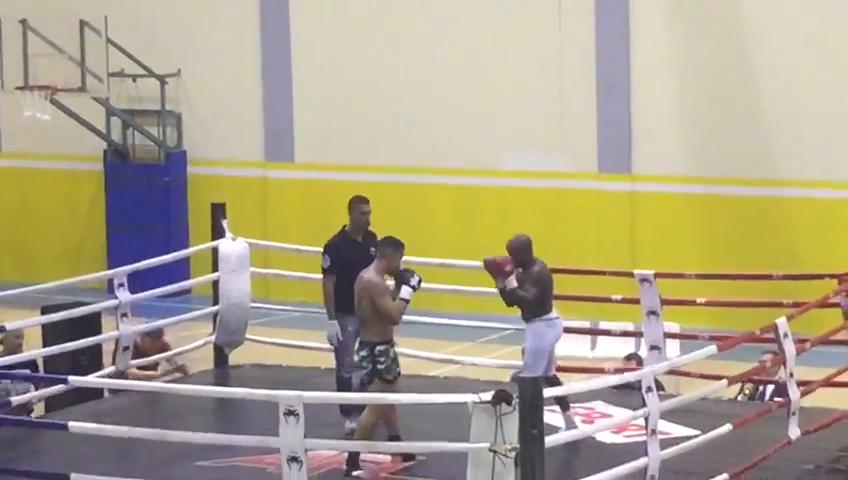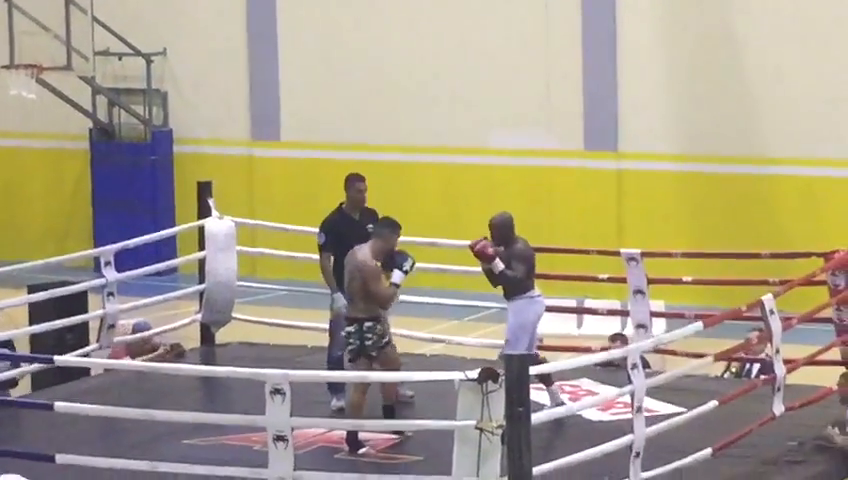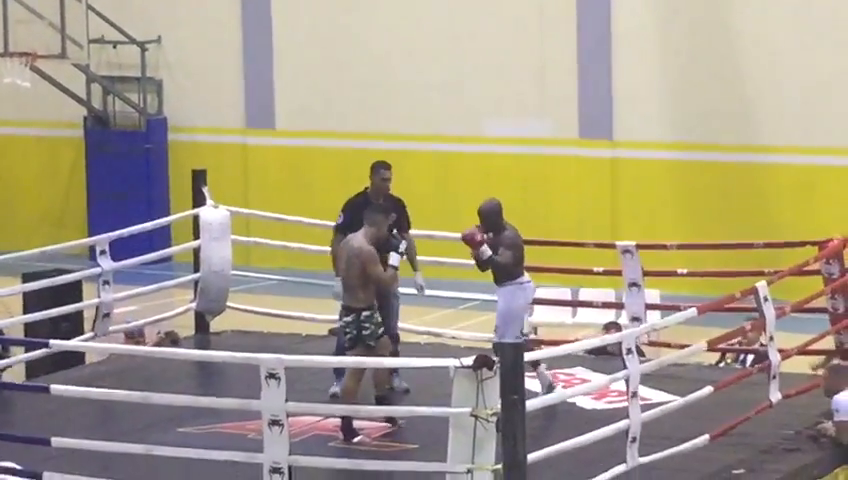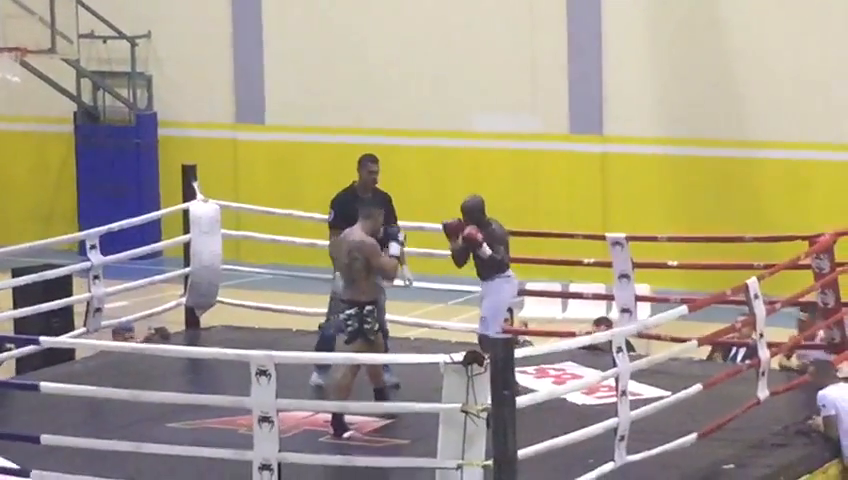
dt=0.4s
person 1, frame 1
left shoulder: (370, 277)
right shoulder: (373, 281)
right elbow: (394, 317)
left wrist: (400, 287)
right wrist: (407, 289)
left hip: (382, 347)
right hip: (375, 350)
right knee: (375, 407)
right ankle: (352, 461)
person 1, frame 2
left shoulder: (358, 252)
right shoulder: (367, 263)
right elbow: (385, 301)
left wrist: (388, 267)
right wrist: (400, 272)
left hip: (368, 322)
right hip: (361, 326)
left knee: (393, 365)
right knee: (362, 383)
left ankle: (390, 419)
right ankle: (352, 439)
person 1, frame 3
left shoulder: (351, 241)
right shoulder: (365, 250)
right elbow: (386, 283)
left wrist: (384, 253)
right wrist: (395, 255)
left hip: (366, 311)
right hip: (358, 315)
left knee: (385, 354)
right knee: (355, 371)
left ankle: (383, 408)
right ankle: (347, 428)
person 1, frame 4
left shoulder: (344, 237)
right shoulder: (366, 243)
right elbow: (390, 274)
right wrist: (395, 245)
left hip: (355, 304)
right hip: (359, 309)
left knee: (377, 351)
right knee: (352, 366)
left ankle: (382, 402)
right ankle: (338, 421)
person 2, frame 1
left shoulder: (372, 239)
right shoulder: (336, 245)
right elbow: (328, 284)
right wrist: (331, 320)
right hip: (346, 314)
right knee: (345, 367)
left ankle: (364, 409)
right ankle: (349, 415)
person 2, frame 2
left shoulder: (371, 216)
right shoulder: (332, 222)
right elbow: (325, 261)
right wrist: (335, 294)
right hip: (345, 292)
right knee: (338, 345)
right ankle: (337, 394)
person 2, frame 3
left shoulder: (396, 205)
right shoulder: (354, 205)
left elbow: (406, 239)
right elbow: (337, 241)
left wrist: (417, 272)
right wrist: (338, 278)
left knee: (391, 329)
left ankle: (392, 374)
right ankle: (339, 379)
person 2, frame 4
left shoulder: (383, 199)
right shoulder: (342, 200)
right elbow: (334, 238)
right wrist: (338, 273)
left knee: (379, 324)
right knee: (333, 322)
left ankle: (383, 370)
right ankle: (320, 370)
person 3, frame 1
left shoulder: (538, 272)
right shoulder: (525, 270)
left elbow: (526, 301)
right elbow: (511, 301)
left wrist: (509, 280)
right wrist: (498, 276)
left hip: (542, 327)
right hip: (544, 325)
left knee: (528, 380)
right knee: (548, 375)
right ankle: (570, 424)
person 3, frame 2
left shoulder: (520, 250)
right shoulder: (506, 249)
left elbow: (517, 280)
right elbow: (496, 281)
left wrist: (495, 262)
right wrist: (486, 262)
left hip: (525, 304)
right hip: (524, 303)
right knee: (530, 354)
right ankle: (556, 400)
person 3, frame 3
left shoulder: (508, 237)
right shoulder: (496, 234)
left elbow: (503, 266)
right elbow: (484, 266)
left wrist: (482, 248)
right wrist: (476, 247)
left hip: (514, 290)
right hip: (516, 288)
left knee: (502, 344)
right knee: (514, 339)
right ankle: (545, 381)
person 3, frame 4
left shoulder: (495, 231)
right shoulder: (473, 229)
left elbow: (502, 263)
right elbow: (459, 262)
left wrist: (481, 246)
right wrist: (453, 239)
left hip: (500, 284)
right hip: (490, 283)
left knee: (485, 336)
right knee: (490, 333)
